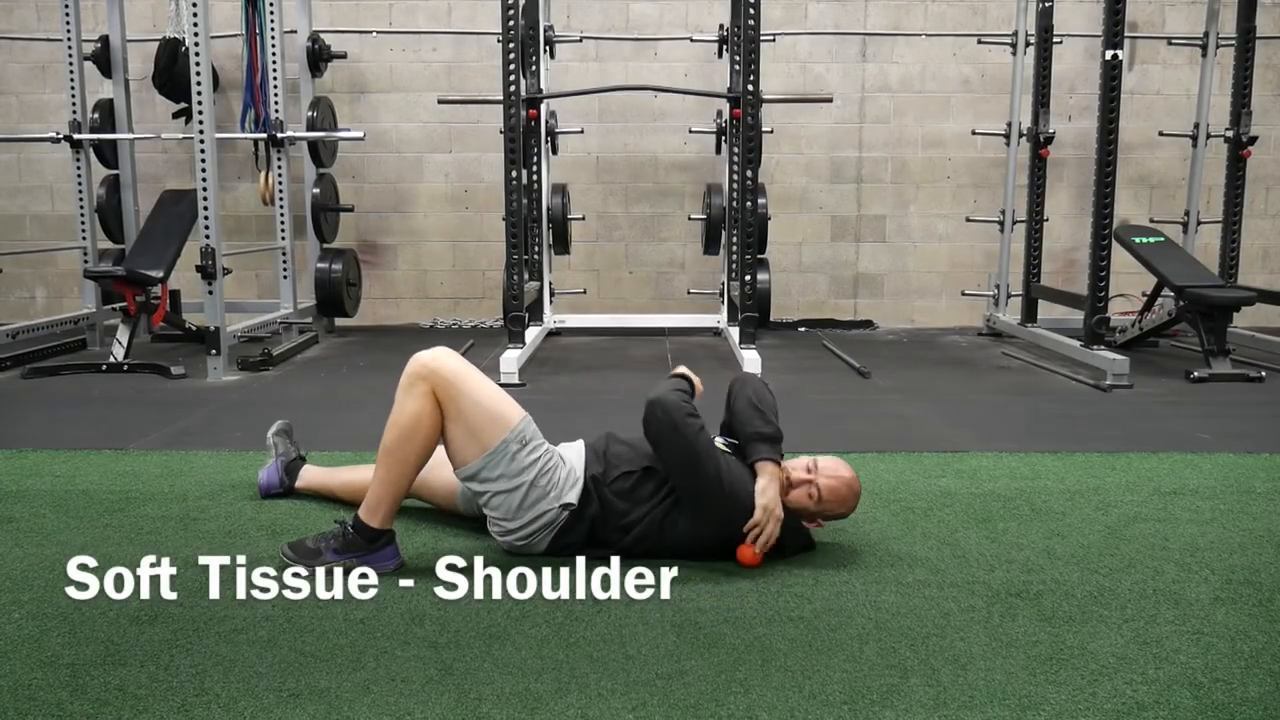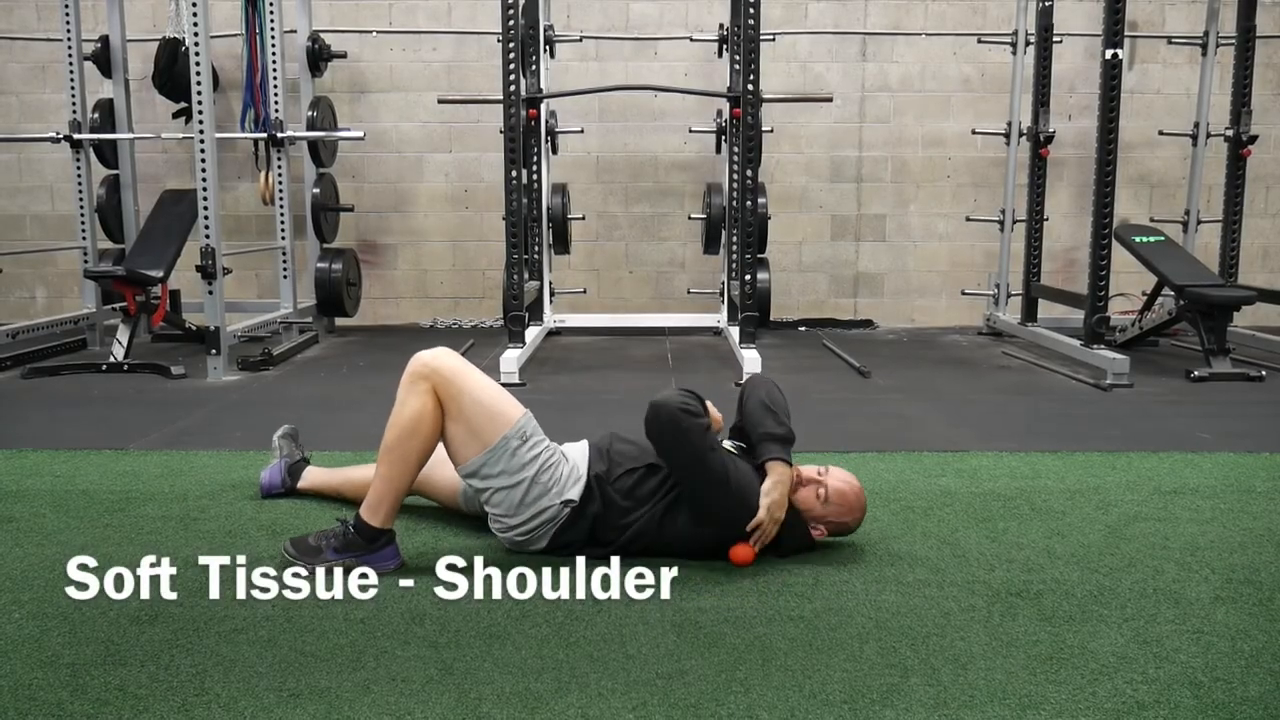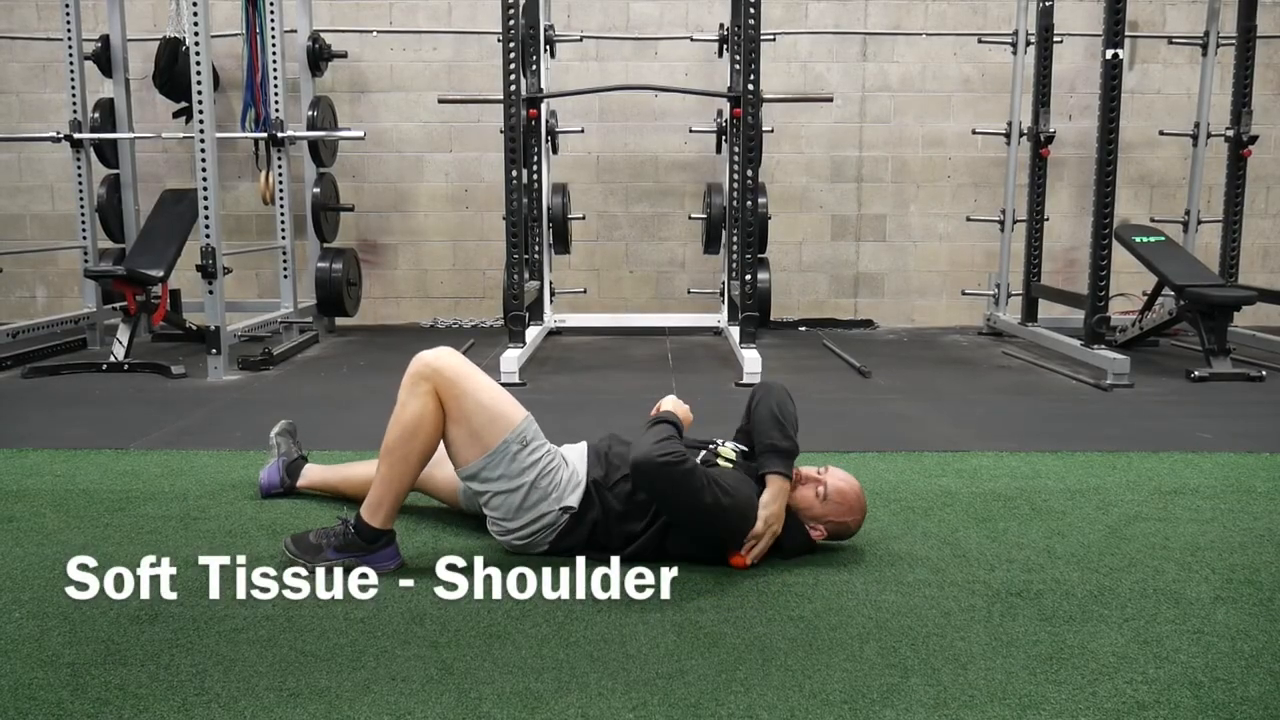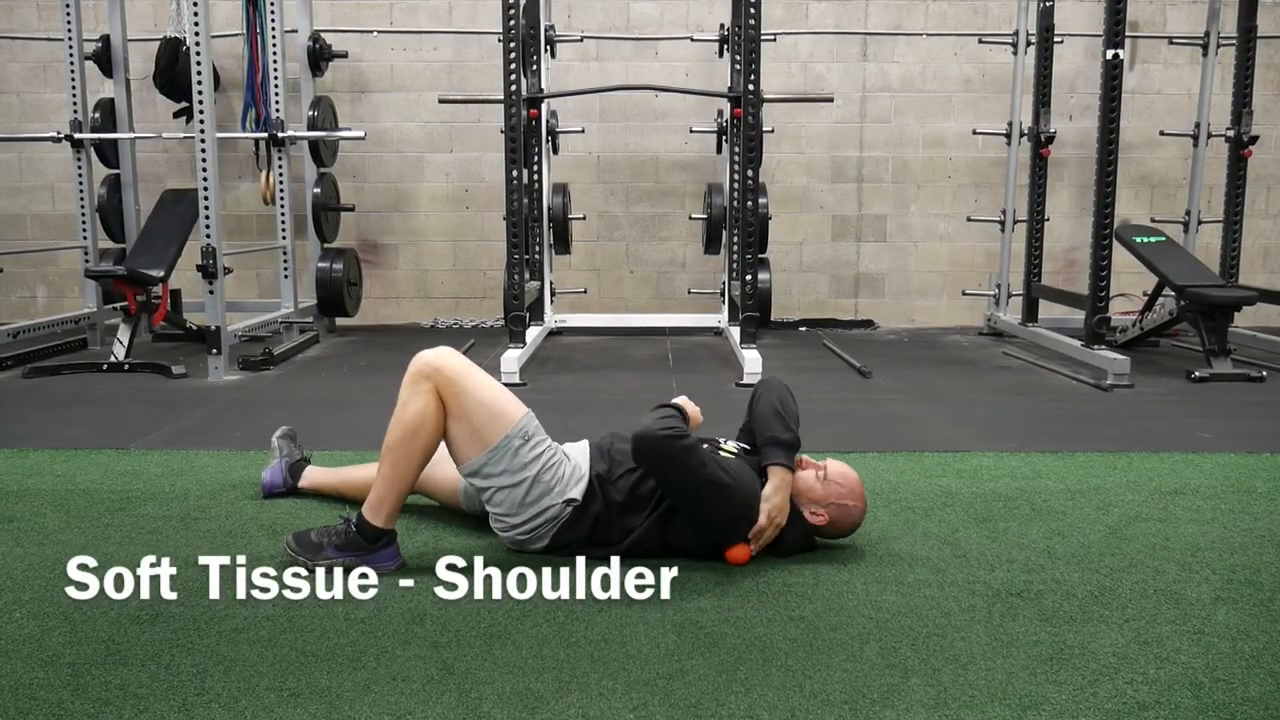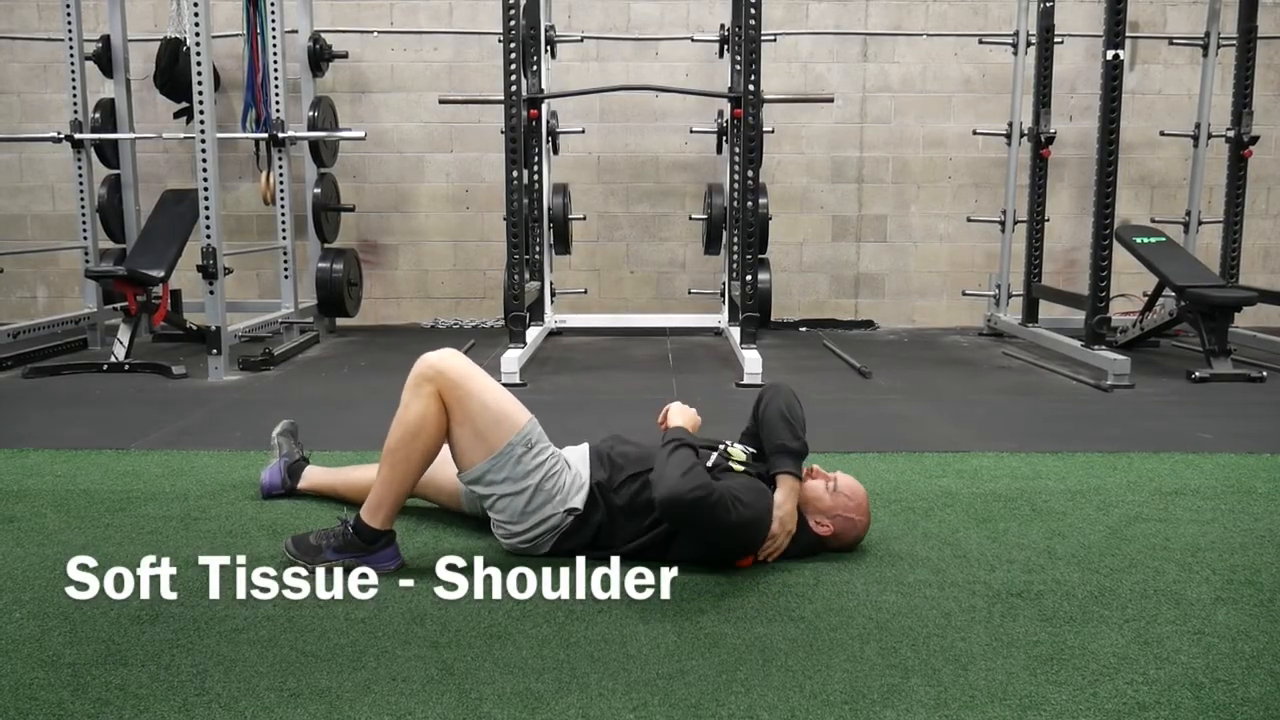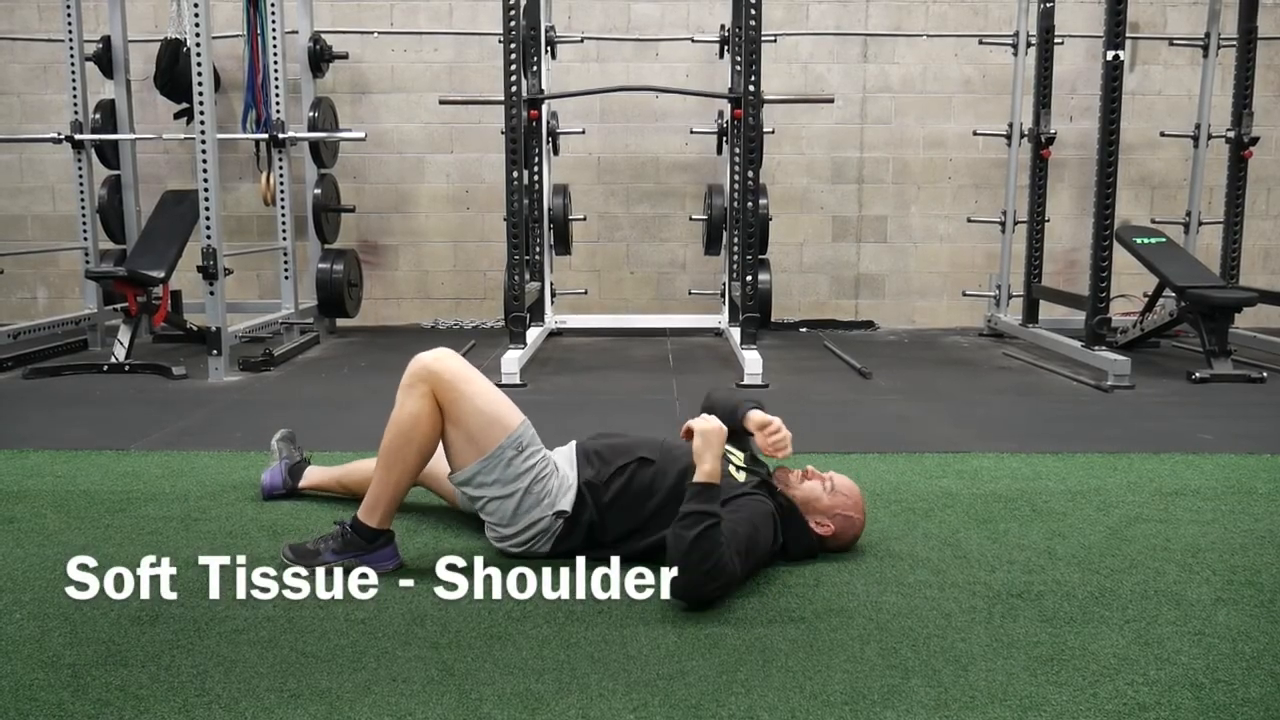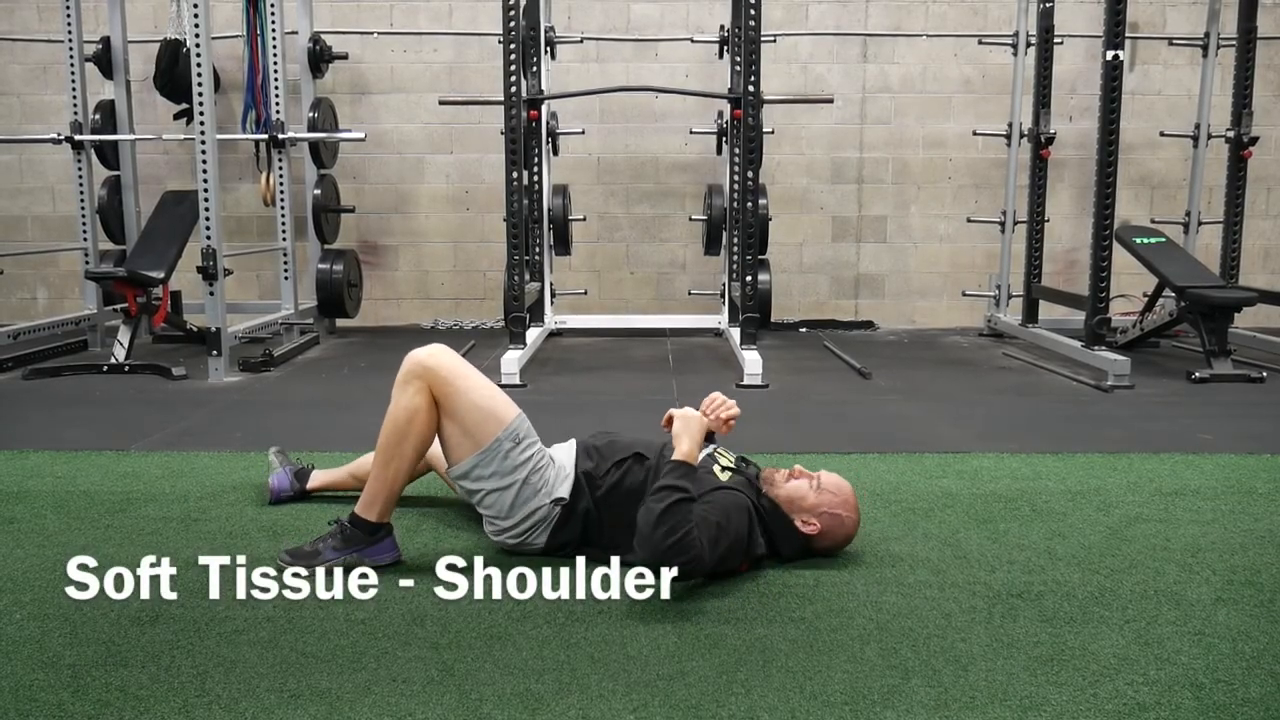
dt=0.4s
person 1, frame 1
left shoulder: (731, 500)
right shoulder: (755, 476)
left elbow: (662, 414)
right elbow: (748, 387)
left wrist: (684, 381)
right wrist: (768, 467)
left hip: (544, 505)
right hip: (557, 482)
left knee: (431, 369)
right knee: (411, 468)
left ankle: (368, 538)
right ankle: (298, 473)
person 1, frame 2
left shoulder: (737, 505)
right shoulder: (763, 478)
left elbow: (664, 415)
right elbow: (760, 389)
left wrist: (700, 412)
right wrist: (779, 463)
left hip: (545, 502)
right hip: (562, 478)
left knee: (430, 368)
right knee: (414, 464)
left ankle: (368, 537)
right ankle: (300, 475)
person 1, frame 3
left shoulder: (734, 513)
right shoulder: (760, 482)
left elbow: (650, 465)
right elbow: (771, 395)
left wrist: (669, 416)
right wrist: (778, 481)
left hip: (543, 508)
right hip: (562, 476)
left knee: (433, 369)
right knee: (417, 460)
left ankle: (368, 538)
right ankle: (298, 471)
person 1, frame 4
left shoulder: (737, 500)
right shoulder: (761, 475)
left elbow: (654, 441)
right elbow: (771, 391)
left wrist: (678, 410)
right wrist: (780, 472)
left hip: (548, 501)
right hip: (563, 477)
left knee: (433, 367)
right knee: (416, 462)
left ankle: (370, 537)
right ankle: (300, 475)
person 1, frame 5
left shoulder: (751, 513)
right shoulder: (765, 474)
left elbow: (677, 494)
right elbow: (776, 397)
left wrist: (681, 430)
right wrist: (788, 478)
left hip: (549, 508)
right hip: (568, 477)
left knee: (438, 370)
right knee: (413, 465)
left ankle: (368, 538)
right ankle: (298, 475)
person 1, frame 6
left shoulder: (757, 520)
right shoulder: (754, 478)
left elbow: (695, 580)
right elbow: (716, 402)
left wrist: (706, 467)
right wrist: (755, 418)
left hip: (542, 509)
right hip: (560, 474)
left knee: (432, 369)
right knee: (420, 455)
left ankle: (367, 538)
right ankle: (301, 476)
person 1, frame 7
left shoulder: (737, 520)
right shoulder: (747, 482)
left elbow: (663, 555)
right elbow: (689, 438)
left wrist: (687, 449)
right wrist: (710, 418)
left hip: (538, 505)
right hip: (559, 471)
left knee: (426, 367)
right knee: (423, 436)
left ankle: (366, 532)
right ankle: (308, 481)
